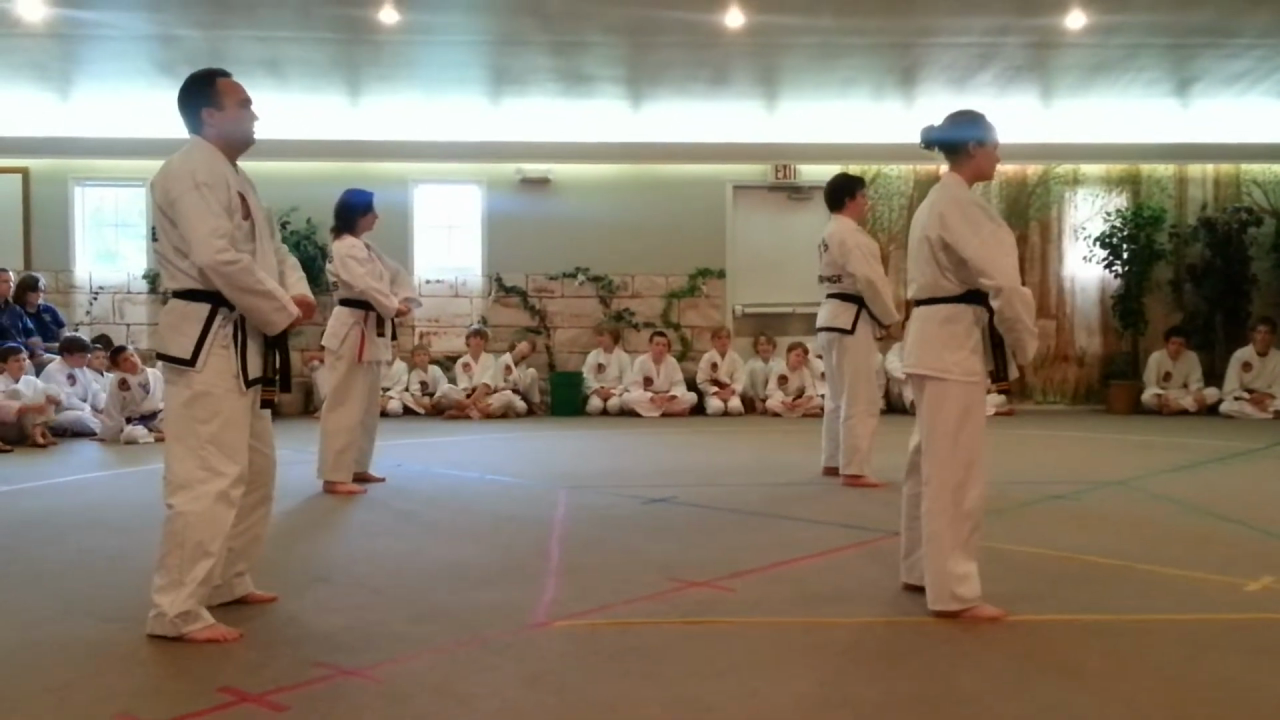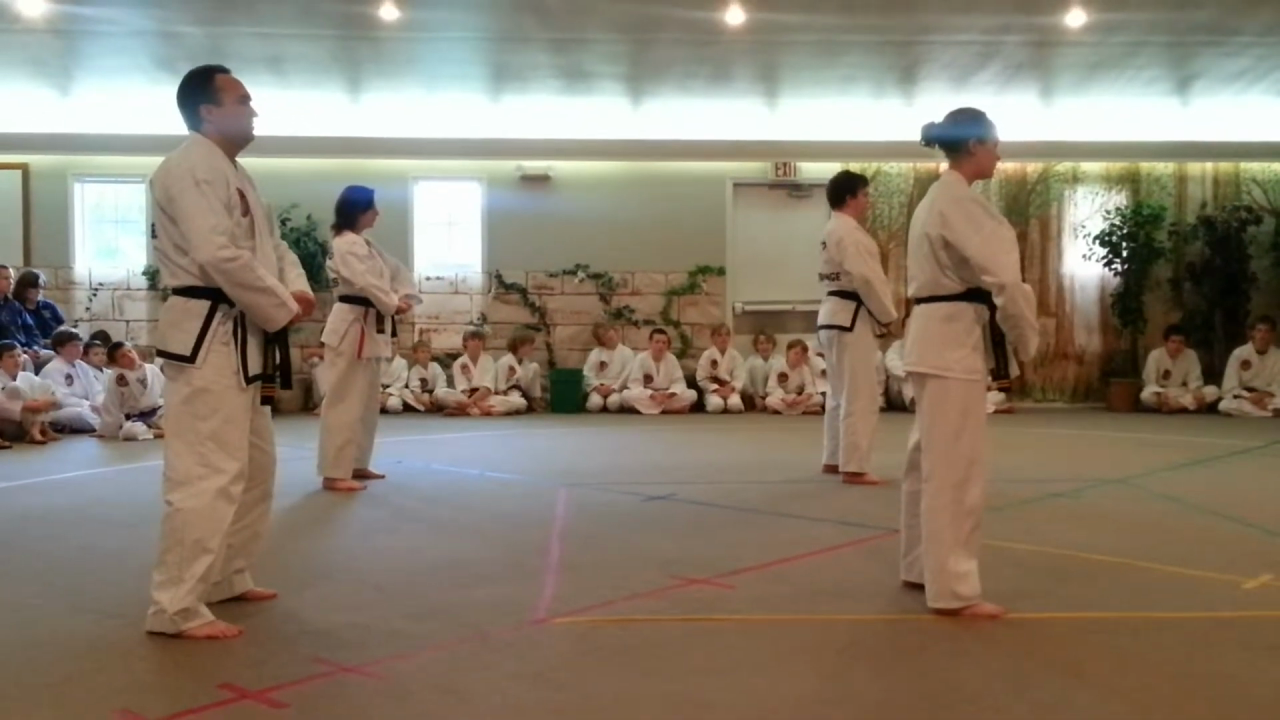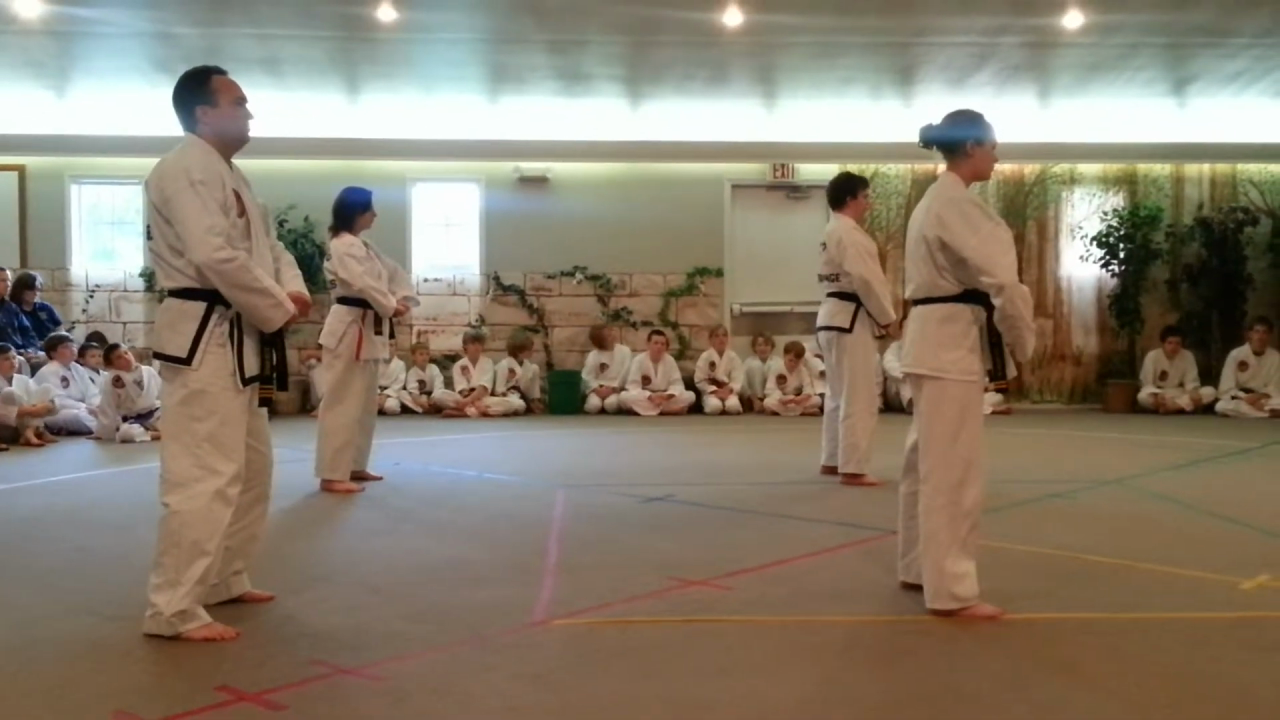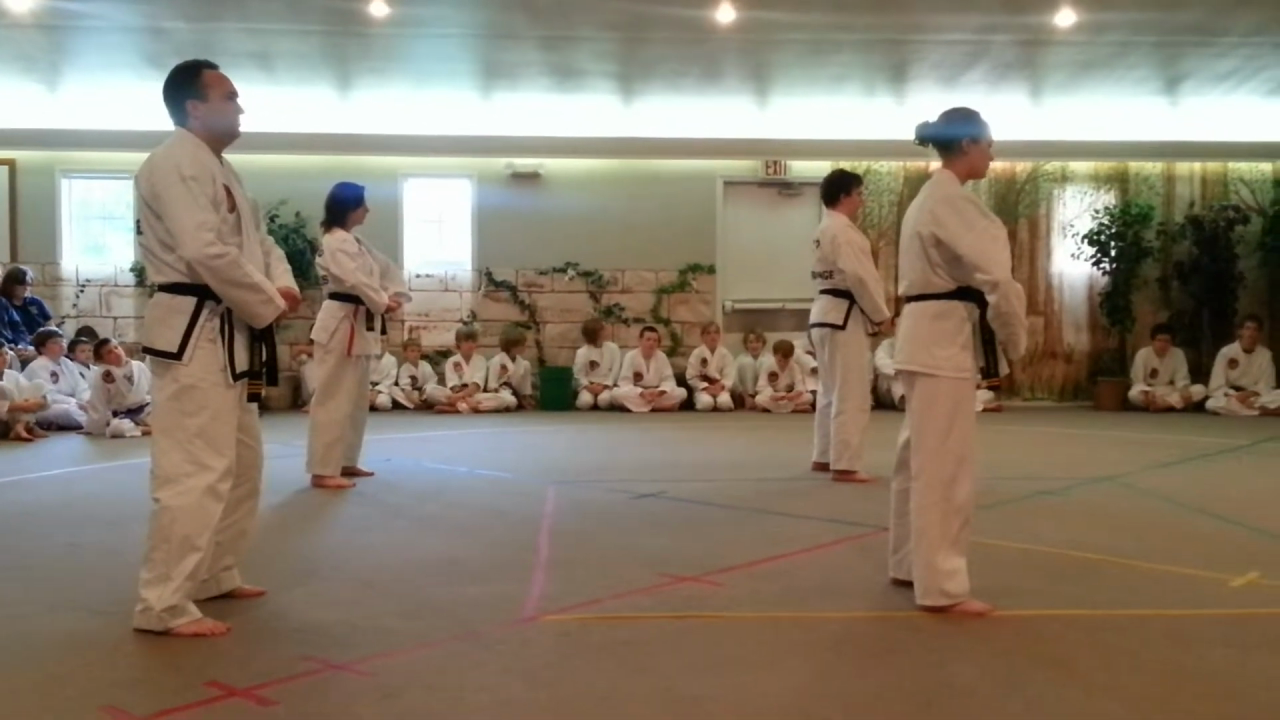
dt=0.5s
person 1, frame 1
left shoulder: (233, 176)
right shoulder: (190, 171)
left elbow: (271, 248)
right elbow: (219, 259)
left wrist: (297, 292)
right wrist: (282, 312)
left hip: (239, 341)
right hip: (207, 341)
left knee: (253, 469)
right knee: (208, 477)
left ankle: (226, 580)
right ankle: (177, 610)
person 1, frame 2
left shoulder: (233, 173)
right shoulder: (189, 169)
left elbow: (270, 244)
right elbow: (219, 256)
left wrist: (296, 288)
right wrist: (281, 310)
left hip: (239, 338)
right hip: (207, 338)
left knee: (253, 466)
right knee: (207, 474)
left ankle: (226, 578)
right ankle: (176, 607)
person 1, frame 3
left shoulder: (229, 174)
right shoulder: (184, 170)
left elbow: (267, 245)
right elbow: (216, 257)
left wrist: (293, 289)
right wrist: (279, 310)
left hip: (236, 340)
right hip: (203, 340)
left knee: (249, 468)
right knee: (204, 476)
left ankle: (223, 580)
right ankle: (173, 610)
person 1, frame 4
left shoulder: (220, 169)
right shoulder: (175, 165)
left elbow: (257, 240)
right elbow: (206, 252)
left wrist: (282, 285)
right wrist: (268, 306)
left hip: (226, 334)
right hip: (194, 334)
left knee: (240, 463)
right knee: (196, 471)
left ankle: (214, 576)
right ankle: (164, 604)
person 2, frame 1
left shoulder: (935, 202)
right shoulder: (961, 203)
right elbow: (1002, 279)
right wrist: (1024, 341)
left hip: (934, 337)
right hip: (953, 343)
left knee: (930, 462)
right knee: (954, 470)
left ankle: (922, 568)
right ankle: (953, 592)
person 2, frame 2
left shoulder: (935, 199)
right shoulder: (960, 201)
right elbow: (1003, 276)
right wrist: (1026, 338)
left hip: (934, 334)
right hip: (954, 340)
left knee: (929, 460)
right knee: (954, 467)
left ankle: (921, 566)
right ankle: (952, 589)
person 2, frame 3
left shoulder: (933, 201)
right shoulder: (958, 203)
right elbow: (1001, 278)
right wrist: (1022, 339)
left hip: (933, 336)
right hip: (951, 342)
left knee: (928, 461)
right knee: (953, 468)
left ankle: (920, 567)
right ankle: (951, 591)
person 2, frame 4
left shoulder: (928, 198)
right shoulder: (953, 200)
right elbow: (996, 275)
right wrist: (1014, 337)
left hip: (925, 332)
right hip: (944, 337)
left knee: (919, 457)
right knee: (944, 464)
left ankle: (910, 563)
right ankle: (940, 586)
person 3, frame 1
left shoulder: (831, 233)
right shoulder: (851, 234)
right elbow: (870, 280)
left wrist: (880, 317)
right wrist: (889, 317)
left hip: (833, 316)
right hip: (851, 320)
left knee: (838, 396)
right knee: (859, 399)
left ankle: (833, 461)
right ankle: (853, 469)
person 3, frame 2
left shoulder: (834, 230)
right shoulder: (849, 232)
right elbow: (866, 278)
left wrist: (880, 315)
right wrist: (888, 315)
left hip: (835, 314)
right hip: (851, 317)
left knee: (840, 393)
right knee: (859, 397)
left ankle: (834, 459)
right ankle: (853, 467)
person 3, frame 3
left shoulder: (833, 231)
right shoulder: (849, 232)
right elbow: (866, 279)
left wrist: (878, 316)
right wrist: (887, 317)
left hip: (833, 315)
right hip: (850, 319)
left knee: (839, 394)
right knee: (858, 399)
left ankle: (833, 460)
right ankle: (852, 468)
person 3, frame 4
left shoulder: (826, 229)
right shoulder: (843, 230)
right elbow: (860, 277)
left wrist: (873, 314)
right wrist: (880, 314)
left hip: (826, 312)
right hip: (844, 316)
left knee: (831, 391)
right knee: (850, 395)
left ankle: (824, 456)
right ankle: (843, 464)
person 4, frame 1
left shoulder: (366, 248)
right shoulder: (345, 247)
left elbow: (397, 274)
right elbow: (365, 284)
left wrist: (406, 300)
right wrist: (393, 308)
left hip: (370, 331)
right hip: (352, 331)
left knee: (368, 404)
right knee: (344, 404)
left ankle: (356, 467)
right ankle: (334, 476)
person 4, frame 2
left shoulder: (366, 245)
right shoulder: (346, 244)
left elbow: (397, 271)
right elbow: (365, 282)
left wrist: (406, 298)
right wrist: (393, 305)
left hip: (370, 328)
right hip: (351, 327)
left knee: (368, 401)
right knee: (344, 401)
left ankle: (356, 464)
right ankle: (334, 473)
person 4, frame 3
left shoulder: (364, 246)
right shoulder: (343, 246)
left elbow: (394, 273)
right elbow: (364, 283)
left wrist: (404, 299)
right wrist: (391, 307)
left hip: (367, 329)
right hip: (349, 329)
left knee: (365, 402)
right knee: (341, 402)
left ankle: (354, 466)
right ankle: (332, 474)
person 4, frame 4
left shoulder: (355, 242)
right shoulder: (335, 241)
left elbow: (386, 269)
right elbow: (355, 279)
left wrist: (396, 296)
right wrist: (382, 304)
left hip: (359, 325)
right hip: (340, 324)
left knee: (356, 398)
right knee: (333, 397)
left ankle: (345, 462)
right ankle: (323, 470)
